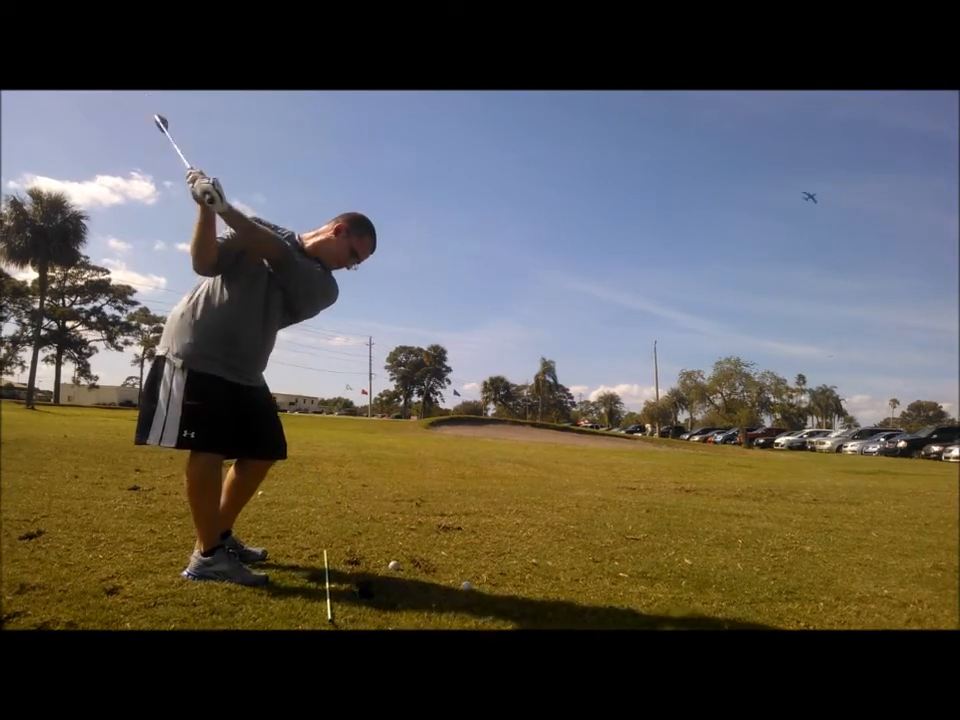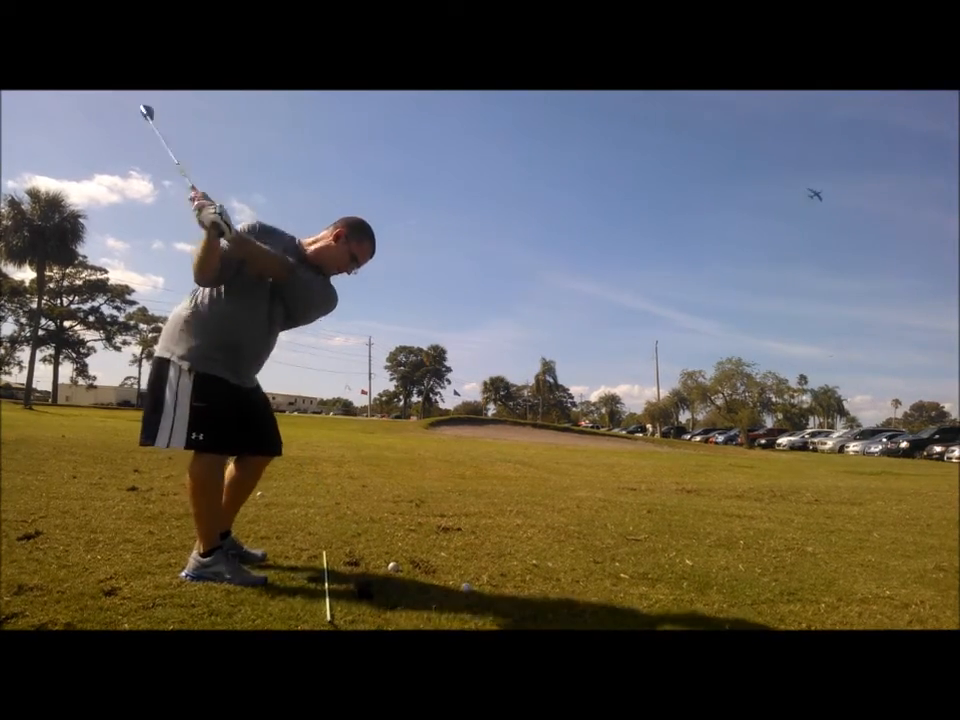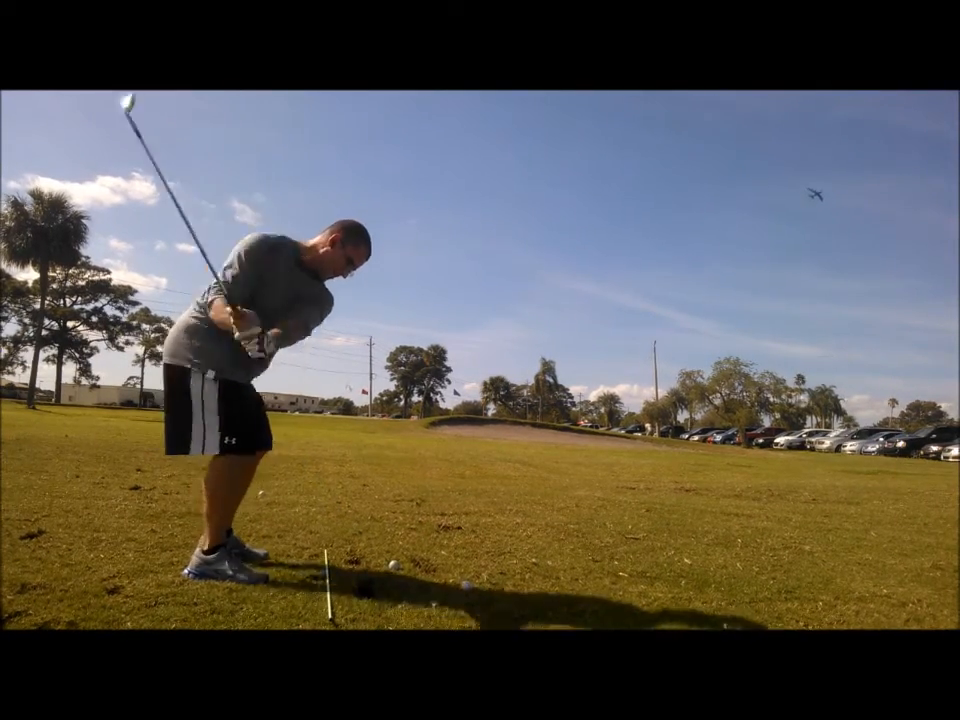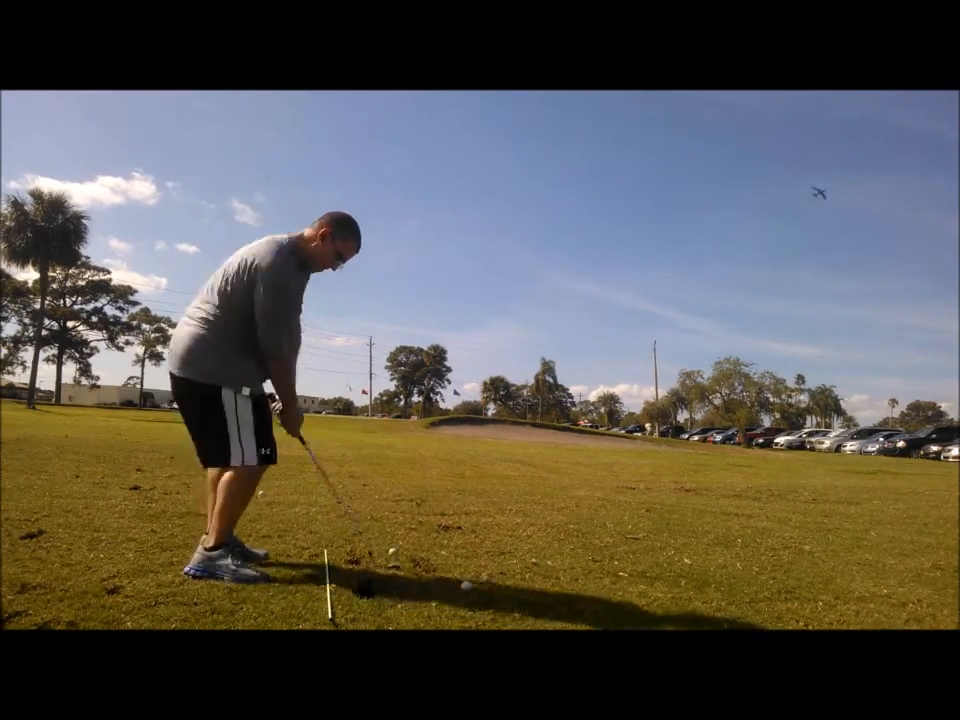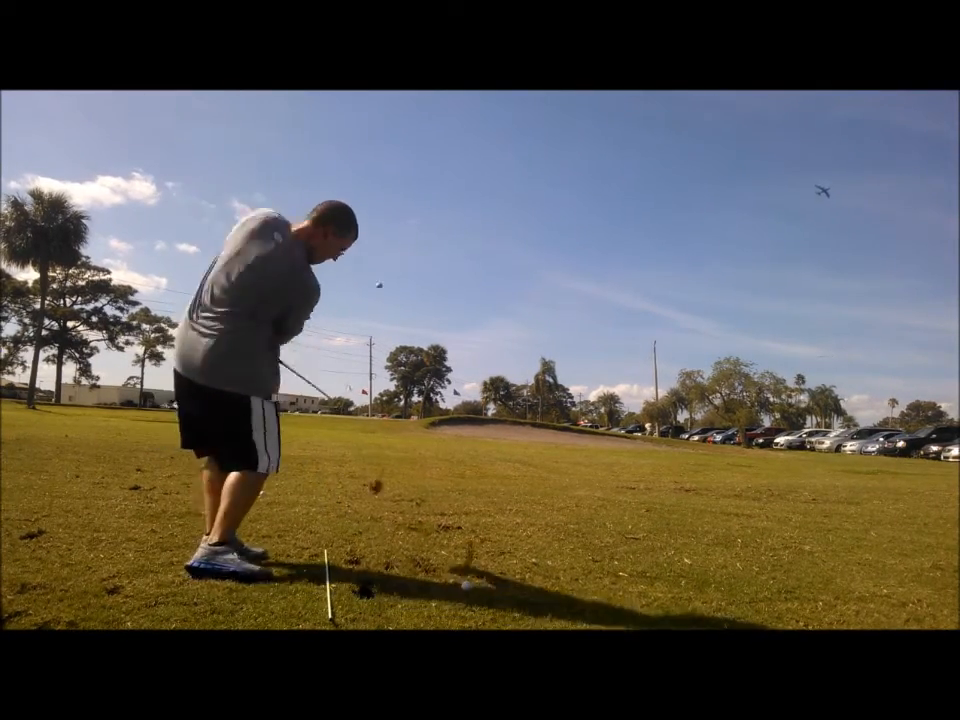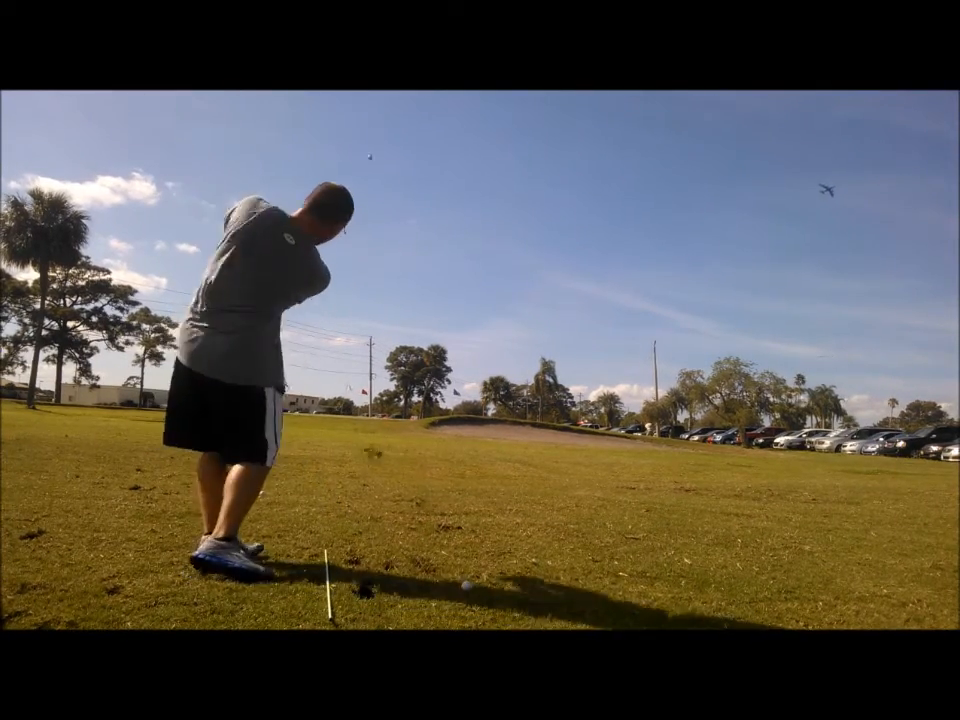
dt=0.1s
person 1, frame 1
left shoulder: (322, 288)
right shoulder: (255, 228)
left elbow: (272, 251)
right elbow: (204, 264)
left wrist: (222, 207)
right wrist: (204, 211)
left hip: (243, 371)
right hip: (191, 351)
left knee: (262, 454)
right knee: (207, 449)
left ankle: (220, 537)
right ankle: (208, 555)
person 1, frame 2
left shoulder: (320, 294)
right shoulder: (261, 233)
left elbow: (277, 270)
right elbow: (206, 276)
left wrist: (226, 230)
right wrist: (212, 231)
left hip: (238, 372)
right hip: (191, 353)
left knee: (258, 452)
right knee: (210, 450)
left ankle: (219, 537)
right ankle: (206, 556)
person 1, frame 3
left shoulder: (321, 299)
right shoulder: (266, 247)
left elbow: (292, 329)
right elbow: (218, 299)
left wrist: (267, 337)
right wrist: (238, 323)
left hip: (232, 368)
right hip: (198, 355)
left knee: (249, 449)
right knee: (232, 450)
left ankle: (219, 537)
right ankle: (209, 555)
person 1, frame 4
left shoulder: (279, 252)
right shoulder: (278, 266)
left elbow: (286, 341)
right elbow: (278, 348)
left wrist: (282, 397)
right wrist: (290, 405)
left hip: (199, 360)
right hip: (209, 363)
left knee: (231, 455)
right knee: (249, 457)
left ankle: (219, 536)
right ankle: (212, 553)
person 1, frame 5
left shoulder: (261, 222)
right shoulder: (304, 286)
right elbow: (282, 335)
left hip: (190, 353)
right hip: (241, 371)
left knee: (216, 453)
right knee: (252, 462)
left ankle: (216, 535)
right ankle: (216, 547)
person 1, frame 6
left shoulder: (252, 211)
right shoulder: (314, 273)
left hip: (193, 349)
right hip: (250, 367)
left knee: (211, 448)
right knee: (254, 456)
left ankle: (215, 533)
right ankle: (219, 542)
